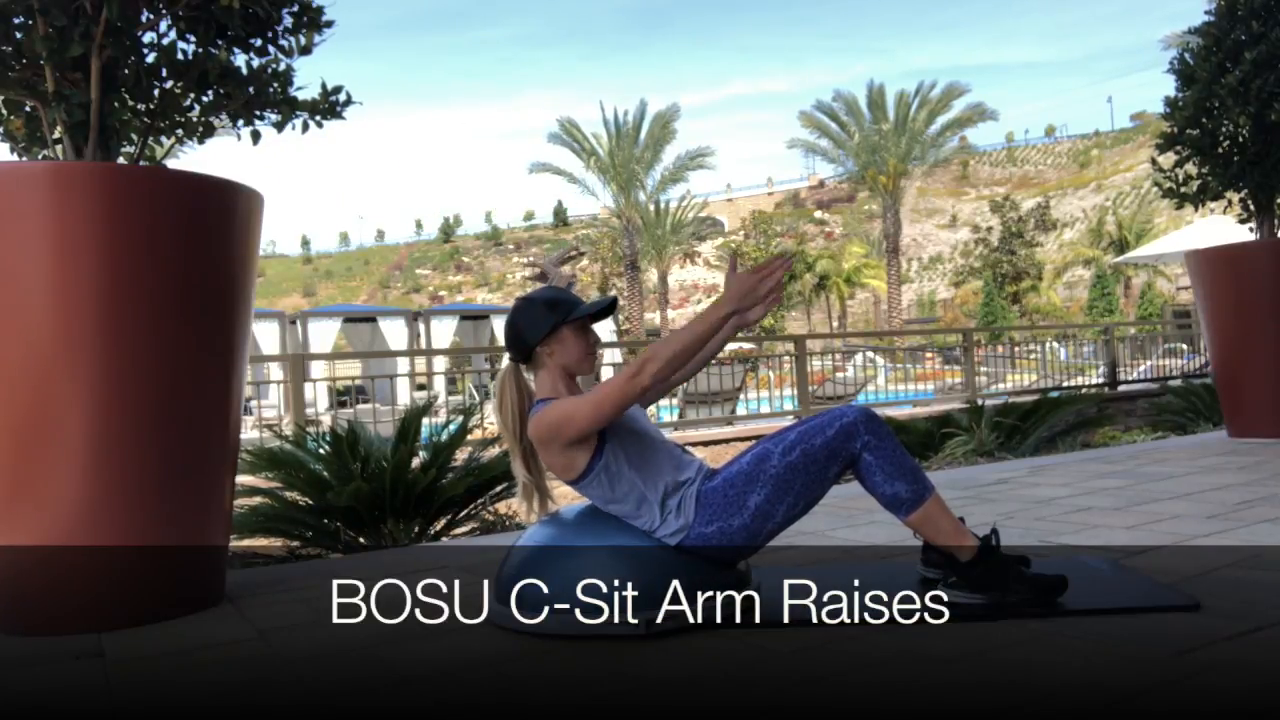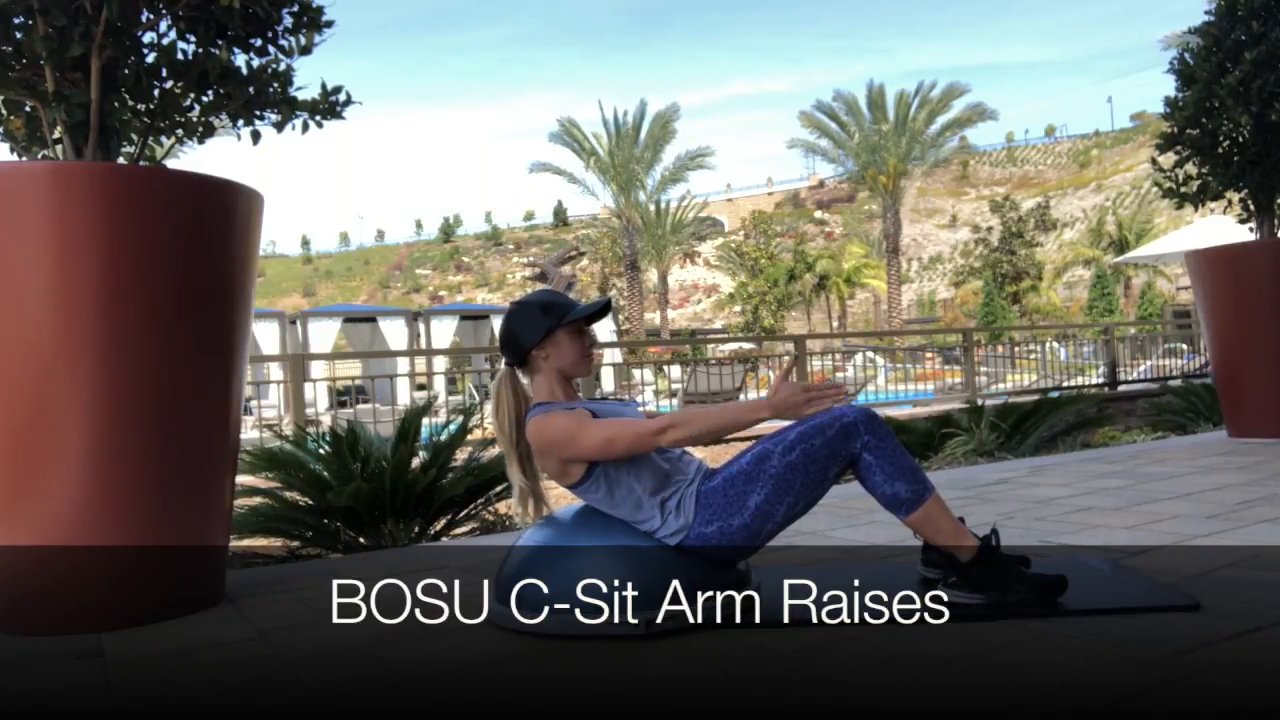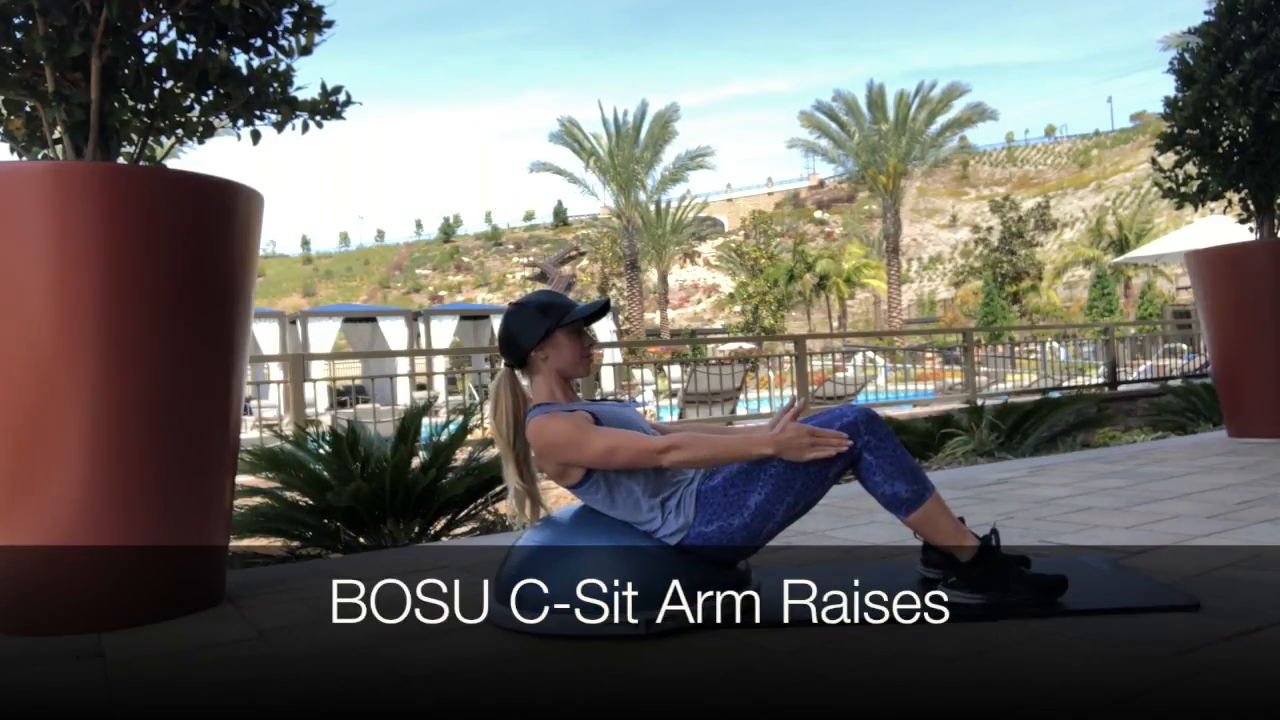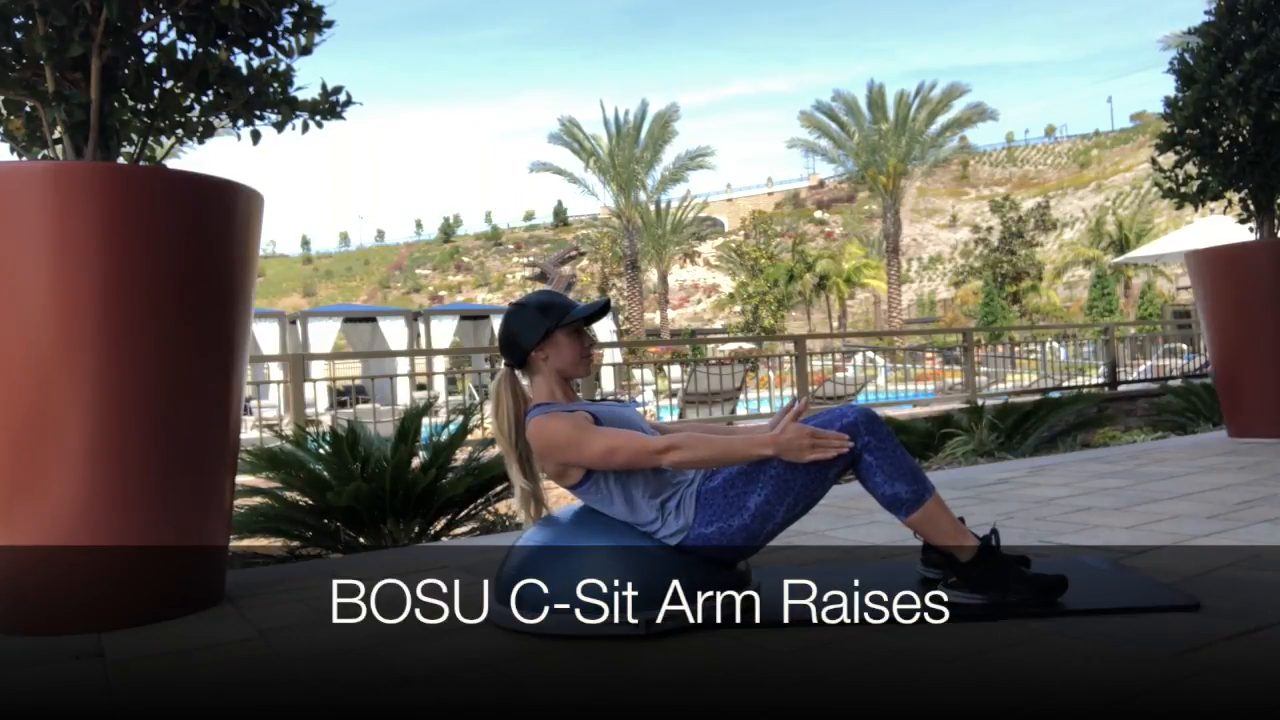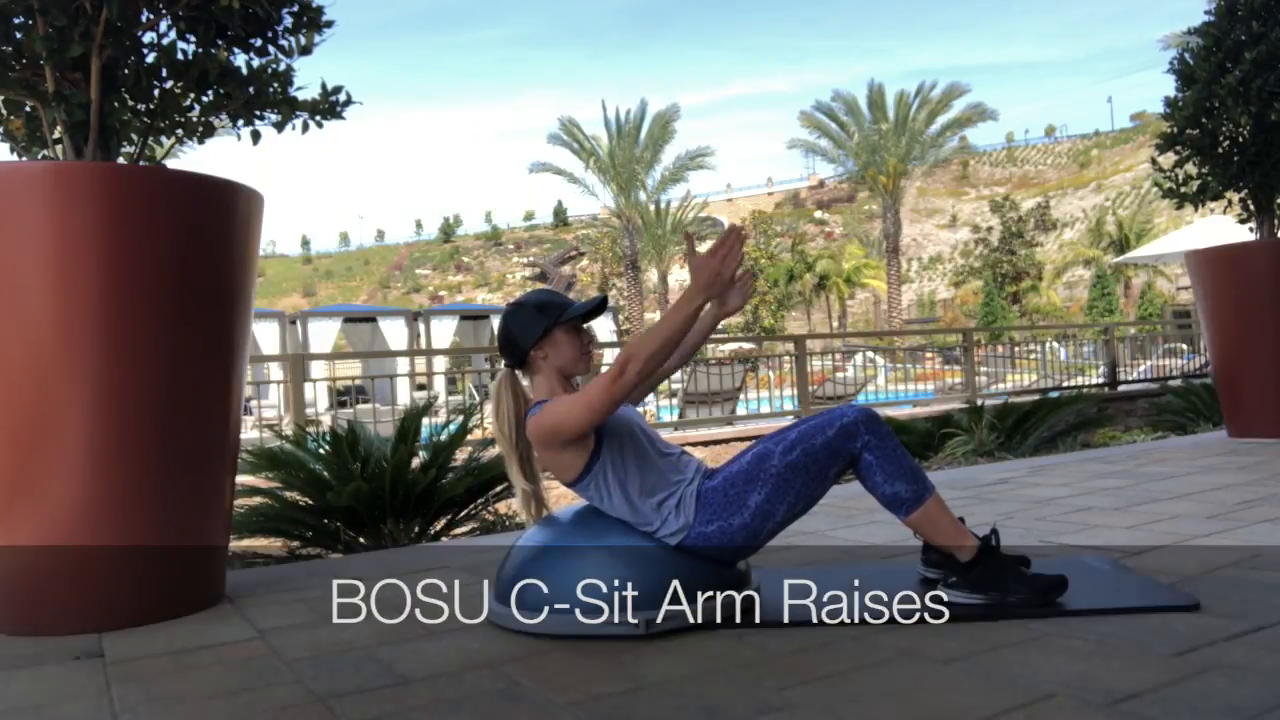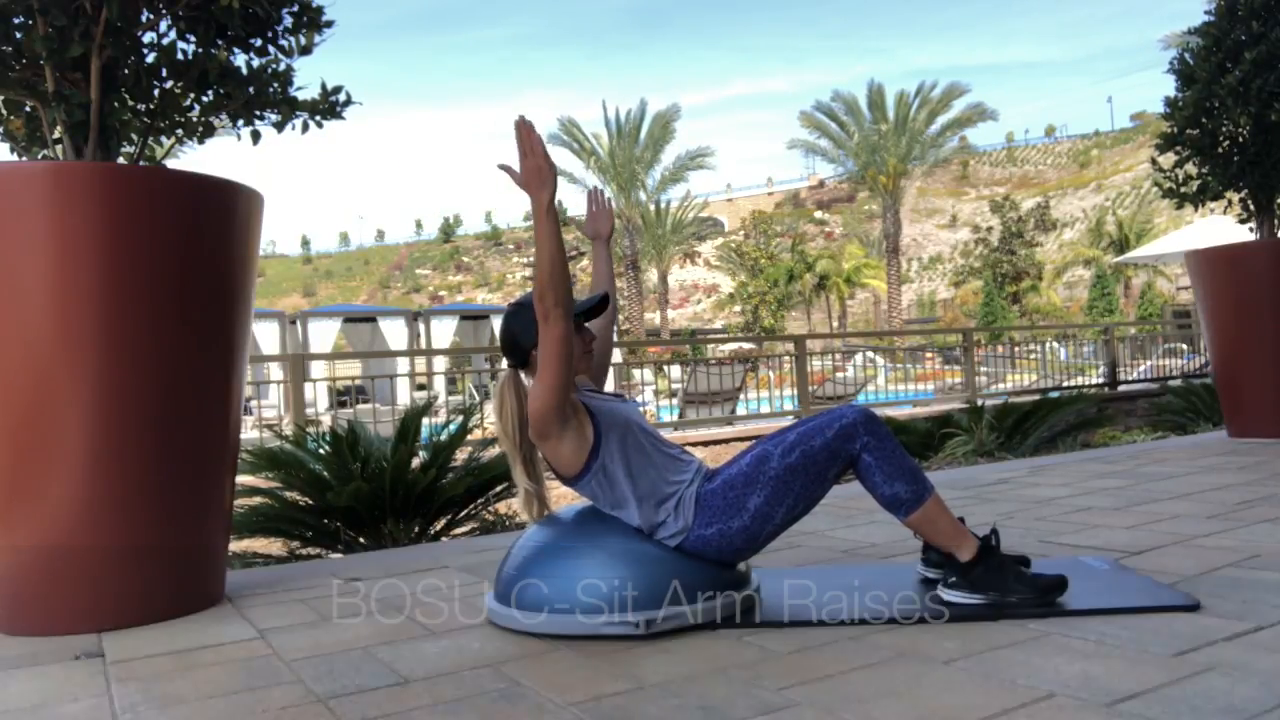
dt=0.3s
person 1, frame 1
left shoulder: (581, 410)
right shoulder: (552, 422)
left elbow: (670, 374)
right elbow: (647, 372)
left wrist: (735, 319)
right wrist: (725, 306)
left hip: (709, 504)
right hip: (705, 523)
left knee: (854, 427)
right knee: (859, 429)
left ankle: (953, 555)
right ankle: (973, 565)
person 1, frame 2
left shoulder: (576, 411)
right shoulder: (549, 429)
left elbow: (675, 424)
right elbow: (658, 430)
left wrist: (764, 408)
right wrist: (766, 406)
left hip: (706, 499)
right hip: (702, 521)
left knee: (852, 427)
right knee: (856, 427)
left ankle: (951, 551)
right ankle: (973, 564)
person 1, frame 3
left shoulder: (578, 412)
right shoulder: (549, 430)
left elbow: (672, 431)
right elbow: (661, 453)
left wrist: (762, 431)
right wrist: (770, 445)
left hip: (708, 502)
right hip: (704, 521)
left knee: (852, 425)
right knee: (857, 428)
left ankle: (951, 550)
right ankle: (974, 564)
person 1, frame 4
left shoulder: (577, 413)
right shoulder: (548, 429)
left elbow: (671, 430)
right elbow: (661, 453)
left wrist: (762, 430)
right wrist: (769, 446)
left hip: (707, 502)
right hip: (702, 521)
left knee: (851, 426)
right knee: (857, 428)
left ankle: (950, 549)
right ankle: (973, 564)
person 1, frame 5
left shoulder: (575, 403)
right shoulder: (548, 422)
left elbow: (656, 372)
right elbow: (630, 369)
left wrist: (711, 317)
right wrist: (693, 296)
left hip: (705, 494)
right hip: (701, 524)
left knee: (852, 425)
right knee: (857, 427)
left ankle: (953, 553)
right ankle: (973, 561)
person 1, frame 6
left shoulder: (581, 396)
right shoulder: (550, 417)
left elbow: (600, 314)
right elbow: (553, 315)
left wrist: (602, 244)
right wrist: (542, 201)
left hip: (708, 502)
right hip: (704, 523)
left knee: (850, 426)
right knee: (857, 429)
left ankle: (951, 552)
right ankle: (974, 565)
